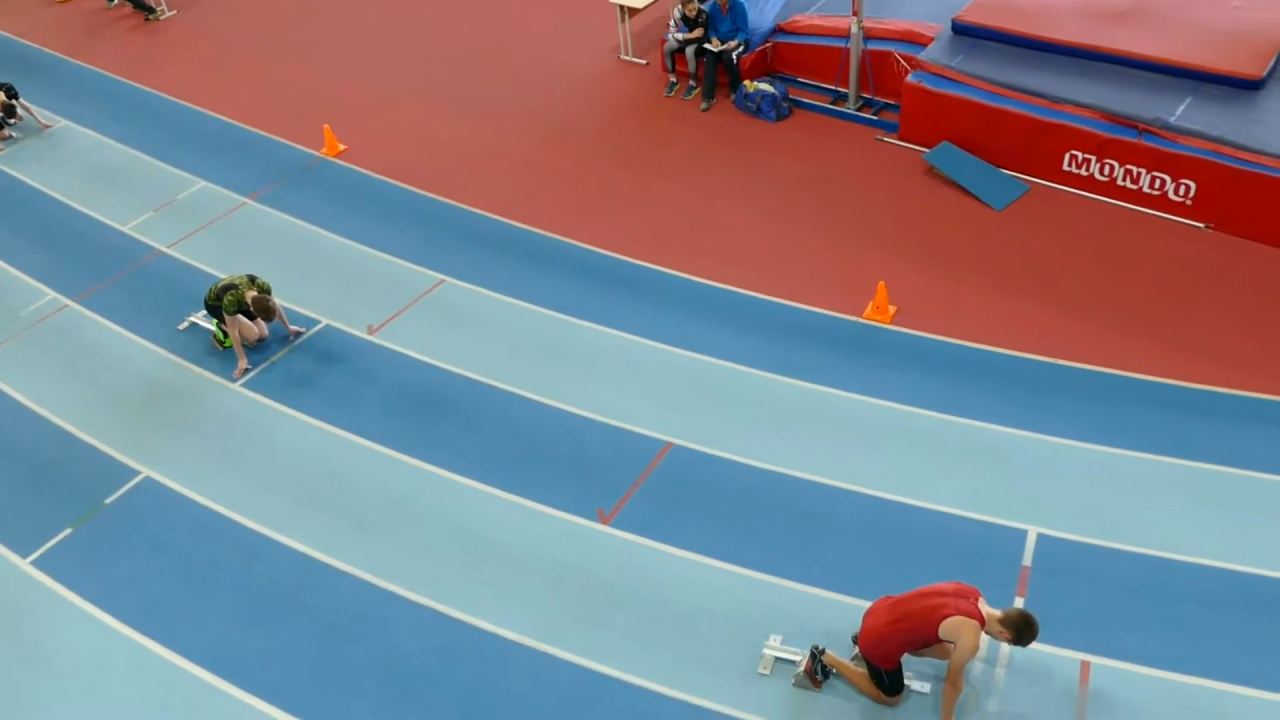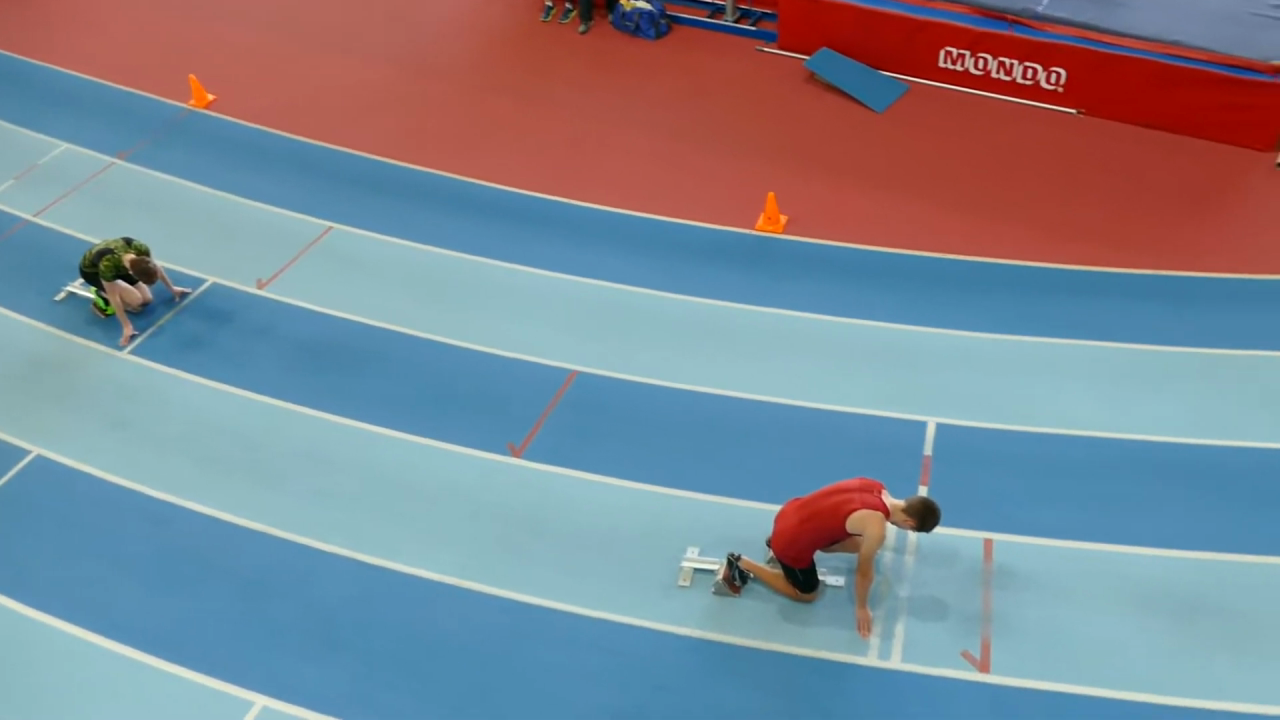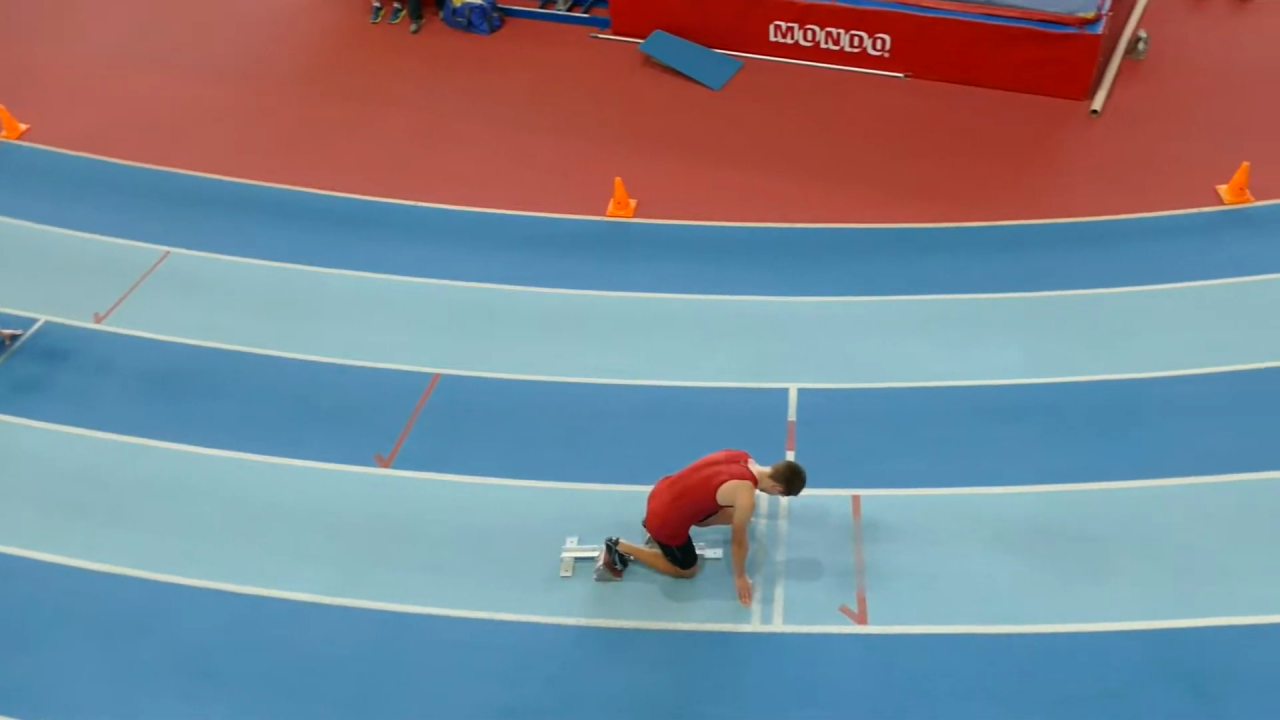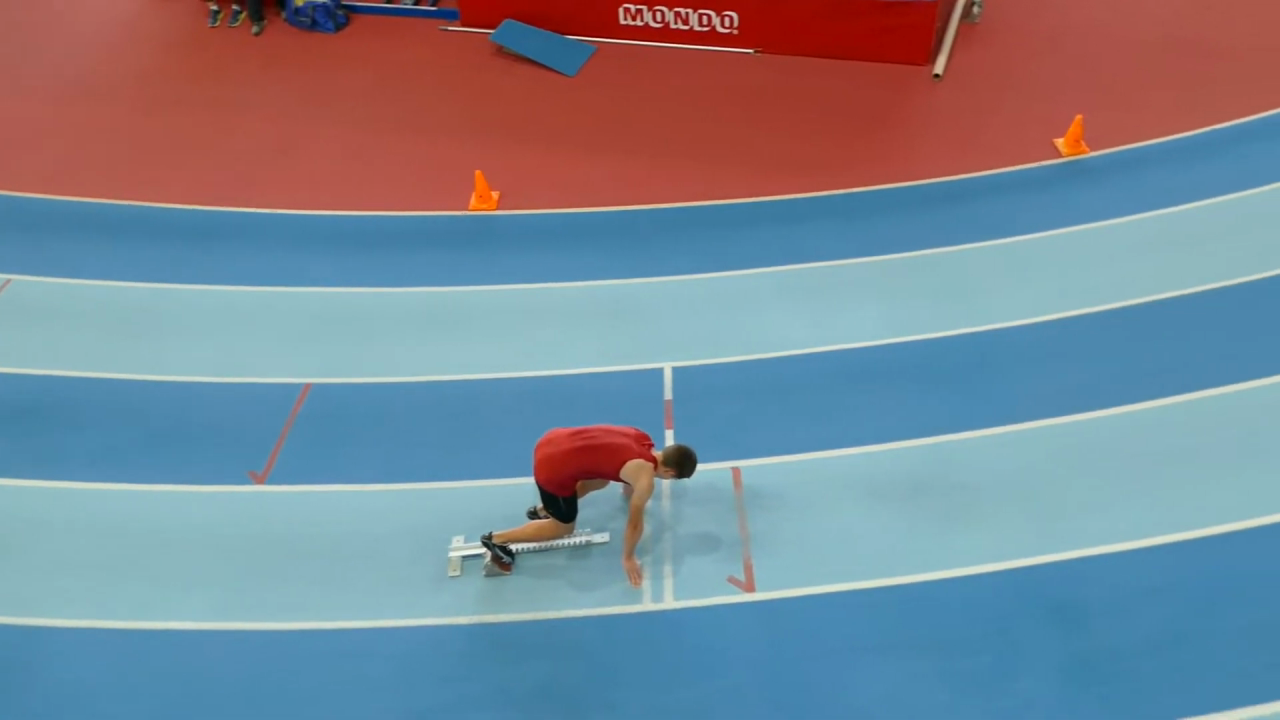
dt=1s
person 1, frame 1
left shoulder: (974, 596)
right shoulder: (970, 637)
right elbow: (953, 681)
left wrist: (956, 655)
left hip: (882, 609)
right hip: (878, 639)
left knee: (944, 651)
right knee: (890, 698)
right ankle: (825, 658)
person 1, frame 2
left shoulder: (878, 488)
right shoulder: (876, 528)
right elbow: (864, 572)
left wrist: (867, 547)
right wrist: (861, 608)
left hip: (791, 512)
right hip: (790, 542)
left knee: (855, 544)
right knee: (808, 594)
right ankle: (741, 564)
person 1, frame 3
left shoulder: (744, 458)
right shoulder: (746, 497)
right elbow: (739, 542)
left wrist: (741, 517)
right wrist: (740, 577)
left hip: (663, 492)
right hip: (665, 520)
left knee: (729, 516)
right knee: (688, 570)
right ankle: (619, 547)
person 1, frame 4
left shoulder: (643, 440)
right shoulder: (645, 479)
right elbow: (635, 523)
left wrist: (630, 493)
right wrist: (628, 558)
left hip: (552, 440)
right hip: (552, 468)
right knee: (564, 526)
left ankle: (542, 510)
right ankle: (496, 539)
